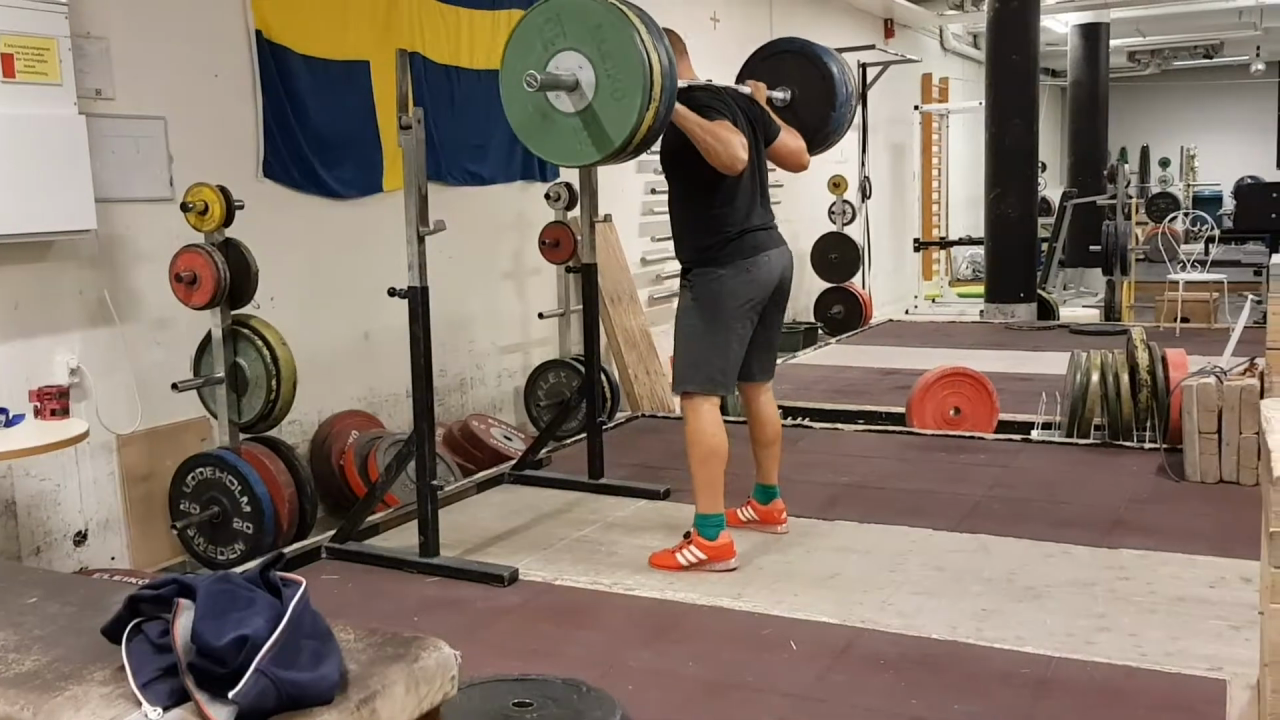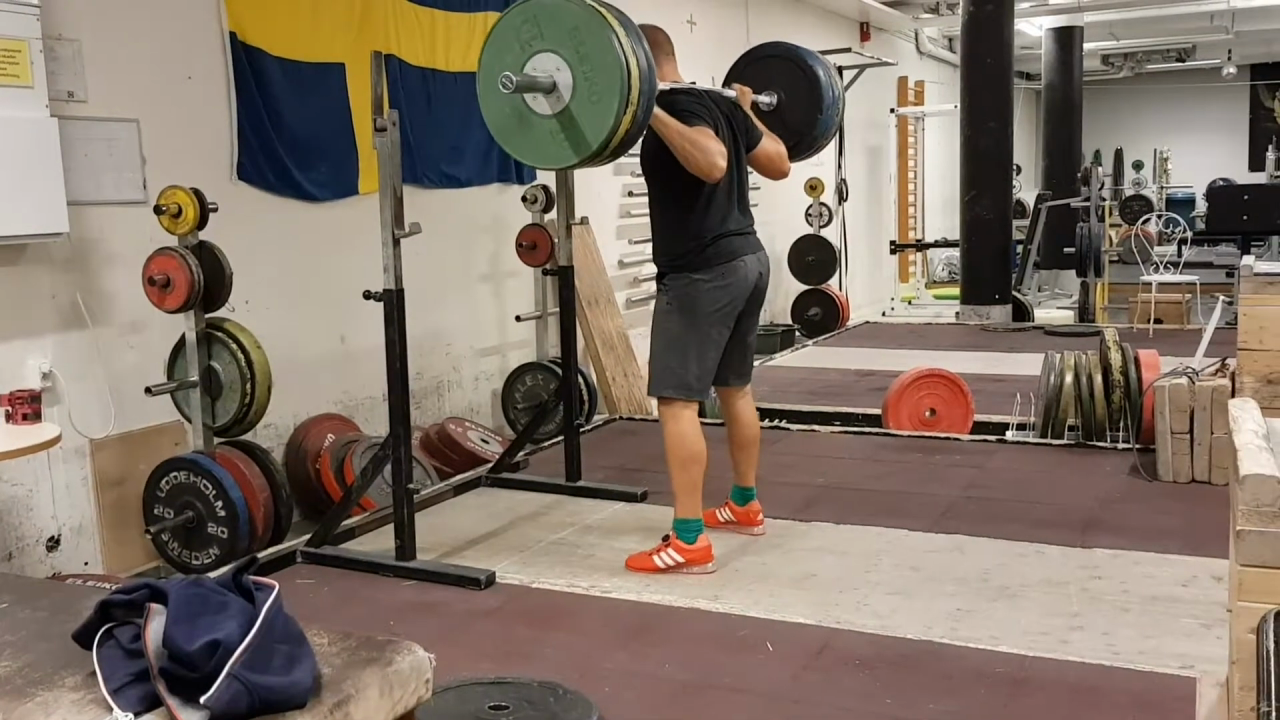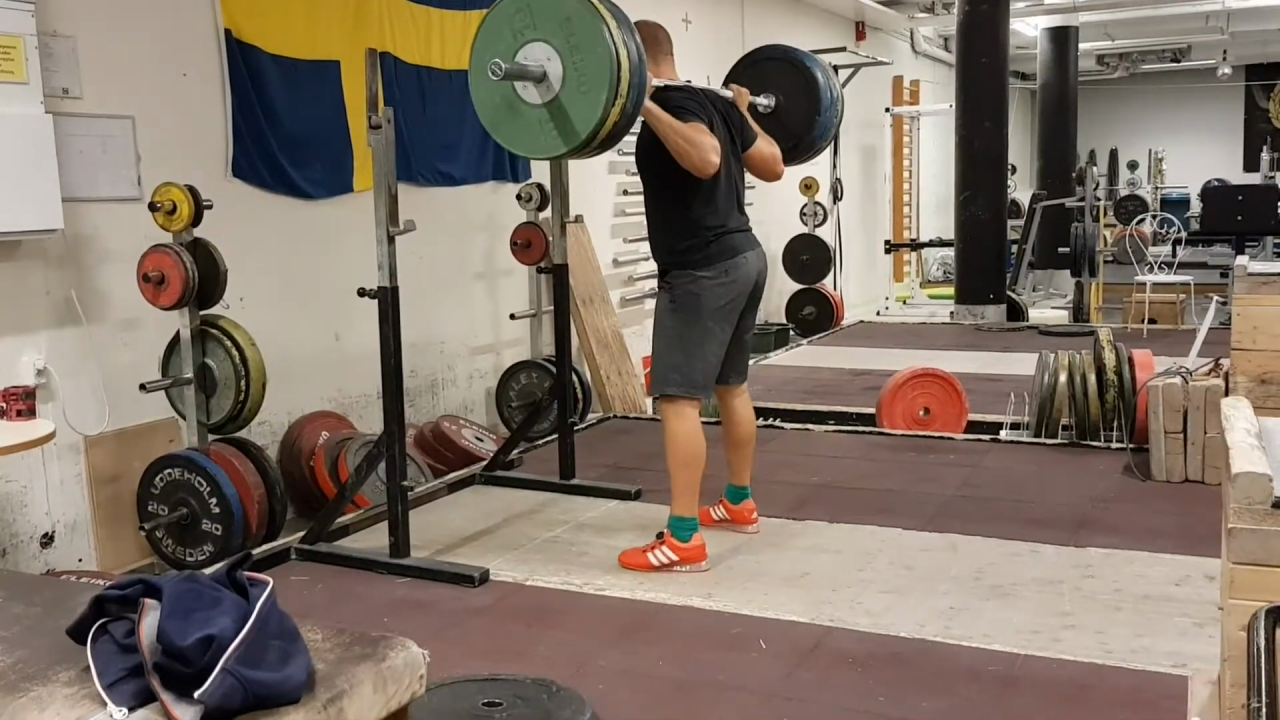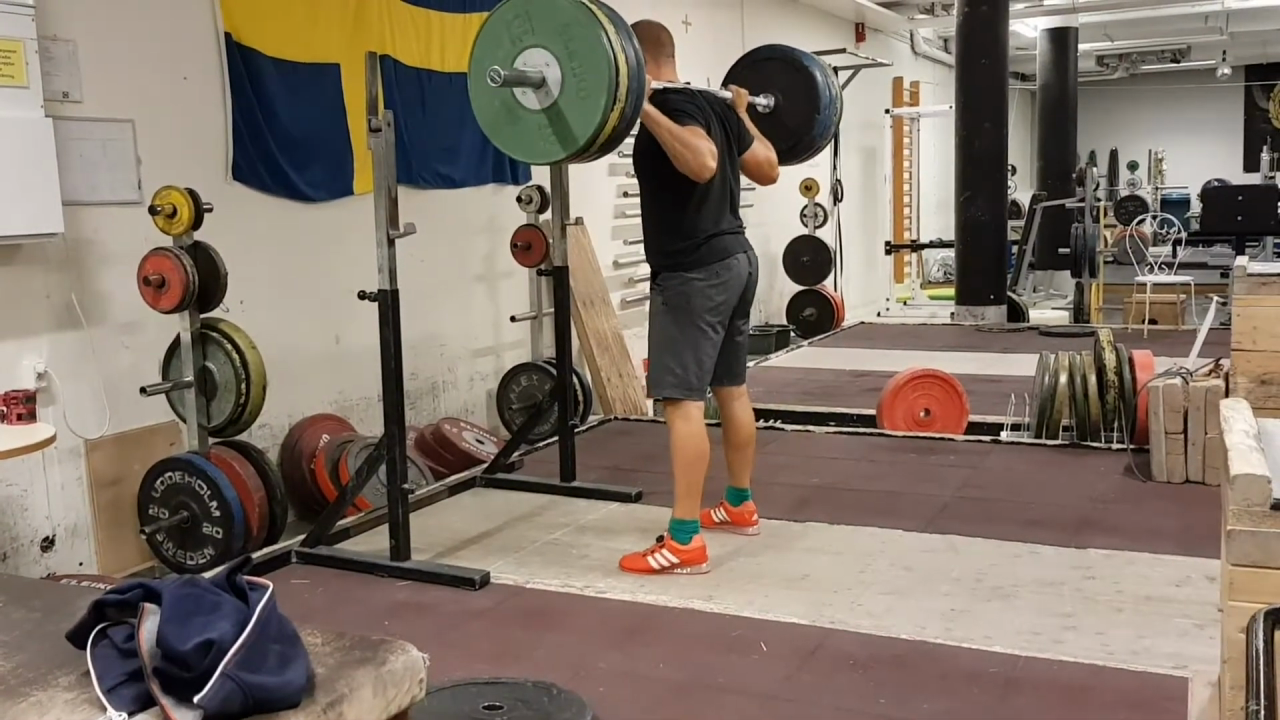
dt=1s
person 1, frame 1
left shoulder: (696, 103)
right shoulder: (736, 101)
left elbow: (733, 157)
right elbow: (798, 155)
left wrist: (672, 107)
right wrist: (764, 106)
left hip: (725, 268)
right hip: (769, 255)
left knee: (699, 396)
right knee: (756, 385)
left ankle: (711, 538)
right ankle: (767, 504)
person 1, frame 2
left shoulder: (678, 108)
right shoulder: (720, 105)
left elbow: (712, 164)
right elbow: (779, 164)
left wrist: (650, 110)
right wrist: (747, 111)
left hip: (703, 272)
right hip: (746, 259)
left knee: (677, 402)
right knee: (734, 389)
left ankle: (689, 542)
right ankle: (745, 505)
person 1, frame 3
left shoulder: (672, 105)
right shoulder: (715, 103)
left elbow: (706, 159)
right elbow: (773, 166)
left wrist: (643, 104)
right wrist: (745, 113)
left hip: (702, 270)
right hip: (743, 257)
left knee: (678, 399)
right knee: (730, 386)
left ankle: (682, 540)
right ankle: (739, 503)
person 1, frame 4
left shoulder: (670, 106)
right shoulder: (714, 105)
left elbow: (703, 164)
right elbow: (767, 168)
left wrist: (643, 108)
right wrist: (743, 114)
left hip: (693, 271)
right hip: (734, 259)
left knee: (682, 400)
right knee: (731, 388)
left ankle: (683, 542)
right ankle: (740, 504)
